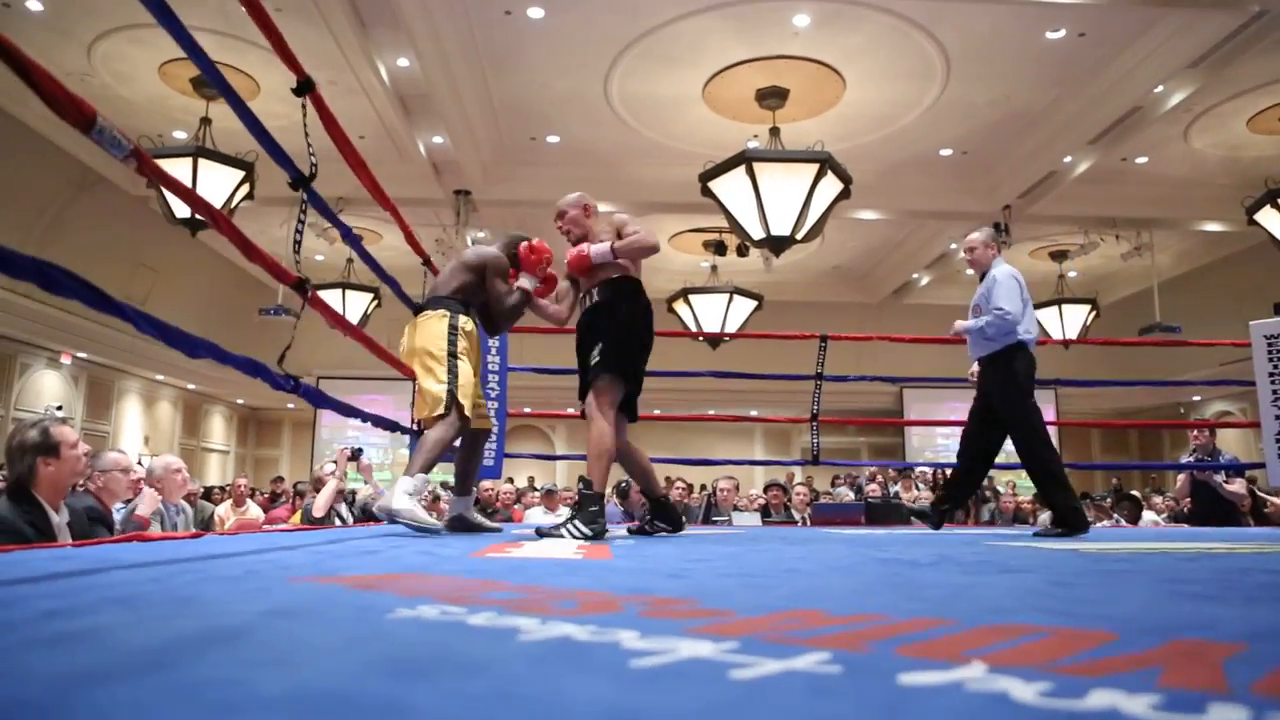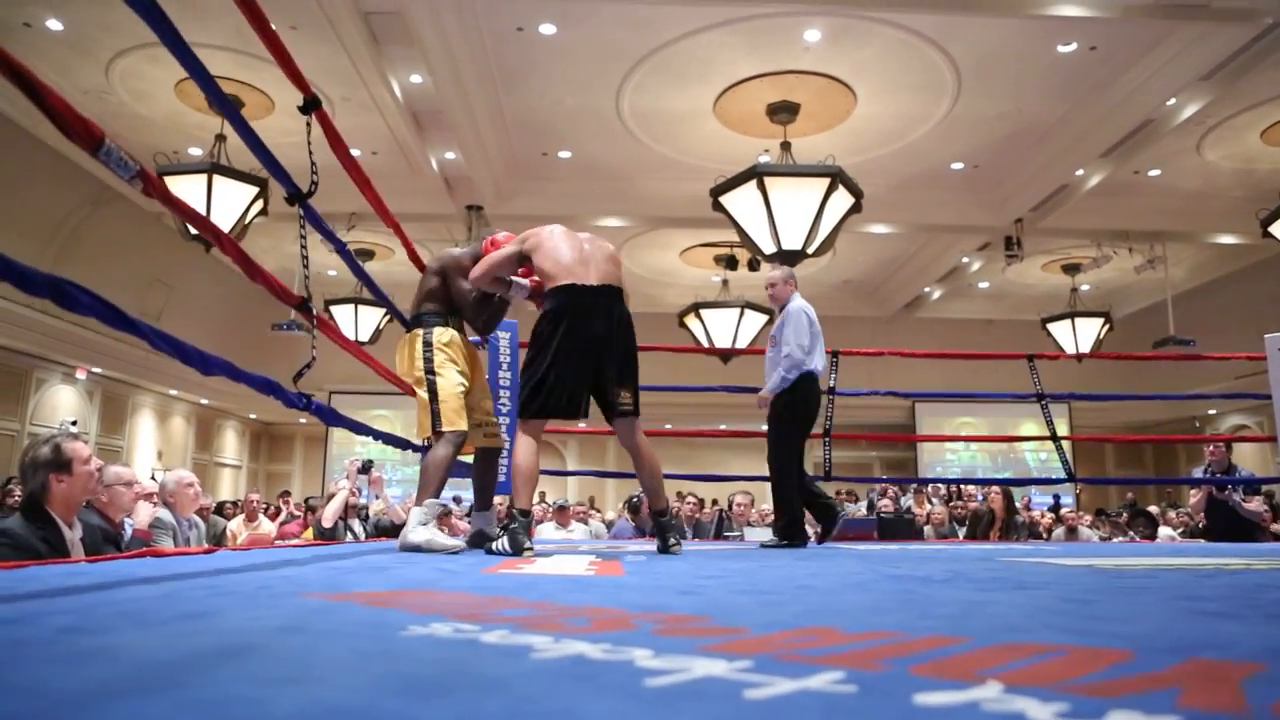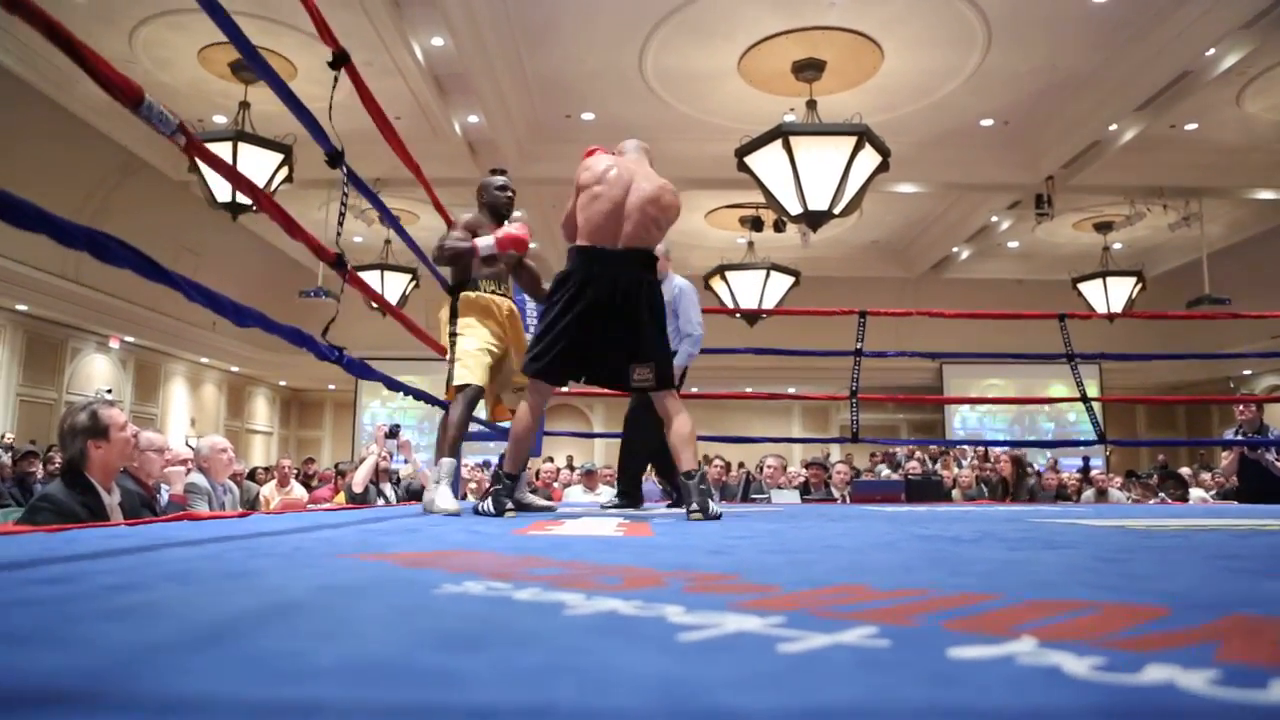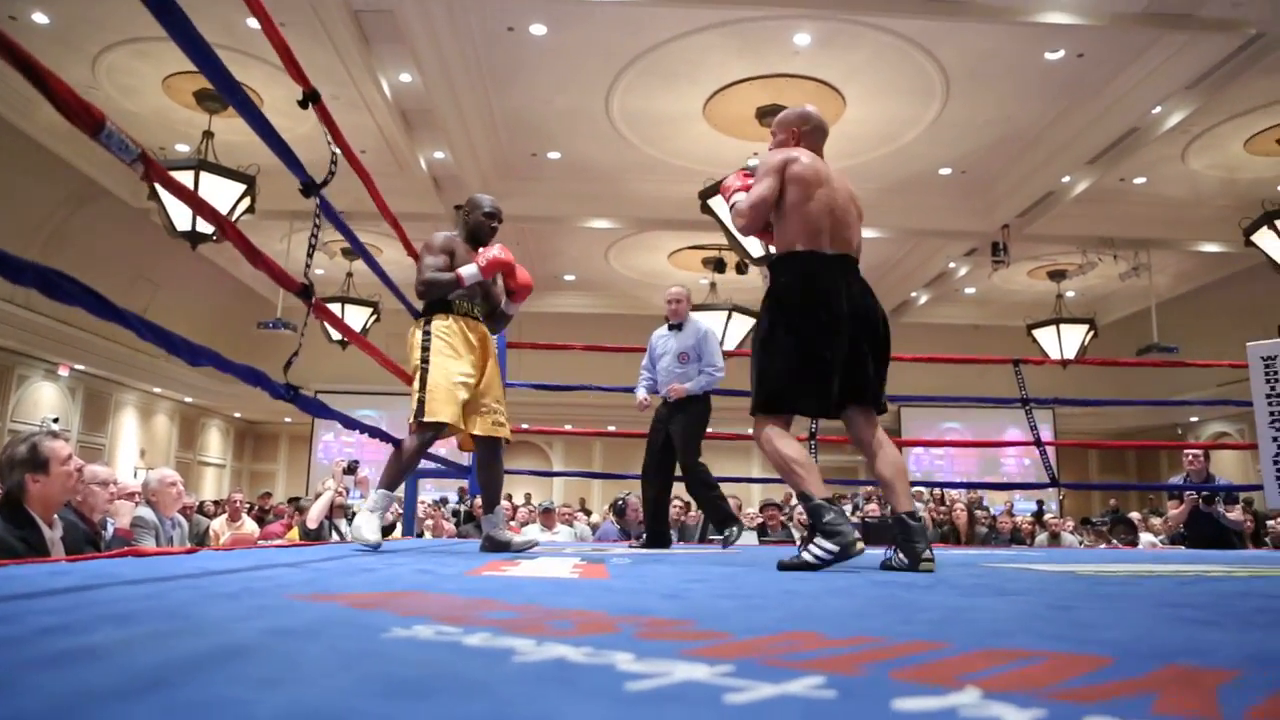
dt=1s
person 1, frame 1
left shoulder: (615, 224)
right shoulder: (577, 264)
left elbow: (649, 242)
right elbow: (560, 315)
left wrist: (600, 251)
right wrist: (529, 296)
left hip: (623, 312)
left knee: (598, 407)
right knee: (613, 434)
left ankle: (590, 511)
right ankle: (664, 511)
person 1, frame 2
left shoulder: (536, 237)
right shoulder: (605, 248)
left elbow: (478, 276)
left wrist: (515, 288)
left hip: (565, 316)
right hip: (612, 318)
left knee: (528, 428)
right knee: (631, 433)
left ankle: (519, 531)
right ankle: (665, 529)
person 1, frame 3
left shoulder: (597, 165)
right shoulder: (668, 195)
left elbow: (570, 232)
left hip: (585, 278)
right hip: (637, 284)
left knee: (536, 391)
right knee: (666, 396)
left ankle: (502, 492)
right ankle: (695, 492)
person 1, frame 4
left shoulder: (781, 161)
right shoulder: (845, 189)
left elbow: (749, 222)
left wrist: (736, 193)
left hip: (800, 291)
right hip: (852, 294)
left knee: (770, 422)
right knee: (864, 425)
left ankle: (830, 523)
right ankle: (911, 535)
person 2, frame 1
left shoulder: (478, 261)
right shoulder: (492, 257)
left elbow: (493, 327)
right elbow: (503, 314)
left wrist: (531, 291)
right wrist: (529, 280)
left hip: (444, 330)
right hip: (444, 327)
left knee: (478, 426)
right knee: (453, 418)
left ankle: (461, 512)
right ankle: (404, 495)
person 2, frame 2
left shoulder: (473, 273)
right shoulder: (457, 259)
left elbow: (484, 325)
right elbow: (472, 309)
left hip: (457, 350)
right hip: (435, 344)
left knee: (489, 439)
right knee: (452, 433)
left ankle: (484, 525)
person 2, frame 3
left shoulder: (512, 233)
right shoulder: (470, 222)
left elbow: (537, 291)
right elbow: (442, 252)
right wrist: (491, 243)
left hip: (504, 319)
right hip: (470, 311)
right knee: (467, 391)
left ankle: (516, 489)
right ankle: (439, 485)
person 2, frame 4
left shoulder: (486, 261)
right shoulder: (443, 242)
left elbow: (496, 322)
right elbow: (424, 286)
left wrist: (514, 298)
right wrist: (477, 272)
left hip: (480, 343)
right hip: (444, 335)
left knee: (490, 438)
right knee: (429, 425)
left ankle: (495, 530)
right ankle: (371, 514)
person 3, frame 1
left shoulder: (1001, 276)
right shoulder: (989, 281)
left elbow: (1005, 318)
left wrist: (967, 327)
right wrist: (980, 363)
left hip: (1009, 368)
right hip: (996, 371)
left knee: (1032, 442)
right knee: (975, 442)
left ankle: (1070, 516)
right ankle: (941, 509)
person 3, frame 2
left shoulder: (796, 311)
right shoulder: (789, 314)
left elbow: (795, 357)
left wrist: (771, 389)
right wrist: (775, 390)
left hip: (795, 394)
right hip: (793, 394)
left knee: (784, 464)
right knee: (786, 463)
left ankle: (788, 532)
right ankle: (826, 509)
person 3, frame 3
left shoulder: (680, 289)
left elbow: (693, 332)
left wrist: (678, 365)
left knee: (637, 424)
right knee: (652, 428)
left ankle: (629, 492)
right ankle: (678, 488)
person 3, frame 4
left shoulder: (702, 332)
right shoulder: (657, 336)
left elbow: (715, 372)
right elbow: (647, 372)
left wrist: (686, 388)
right wrist: (642, 392)
left hip: (693, 405)
right hip: (667, 407)
left knee: (690, 464)
right knee: (654, 468)
left ankle: (728, 523)
right ankle: (656, 534)
